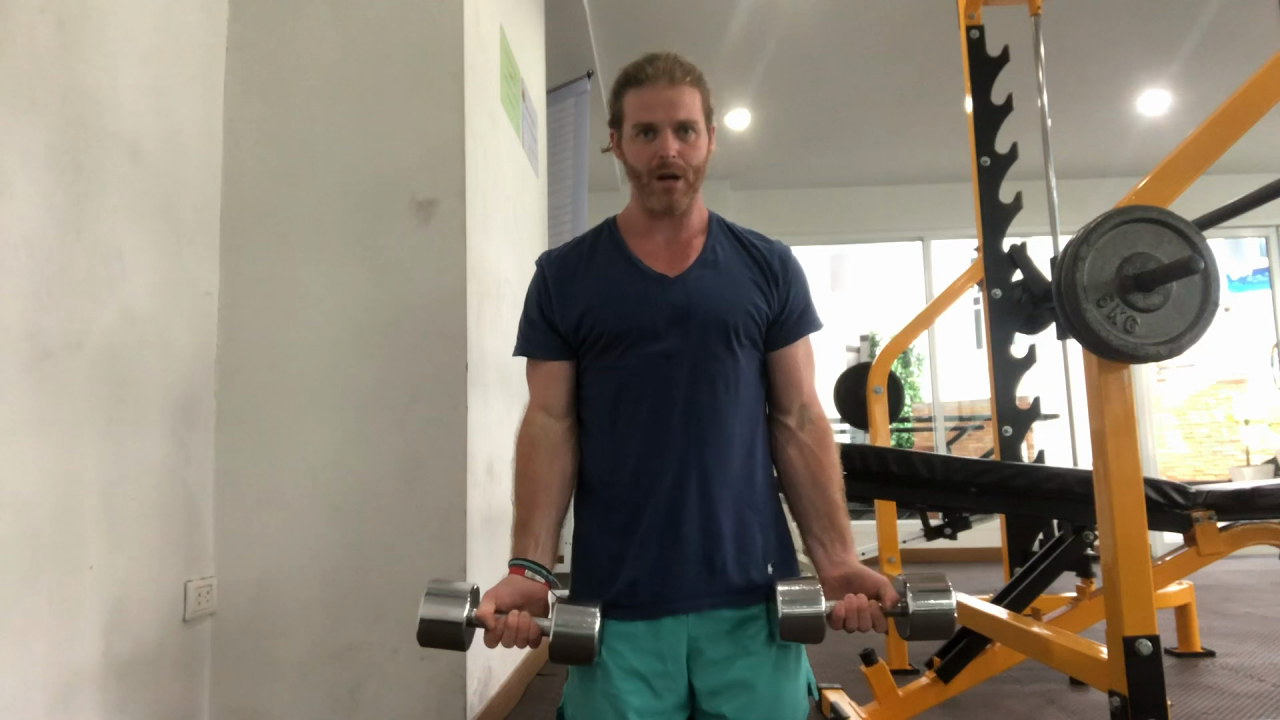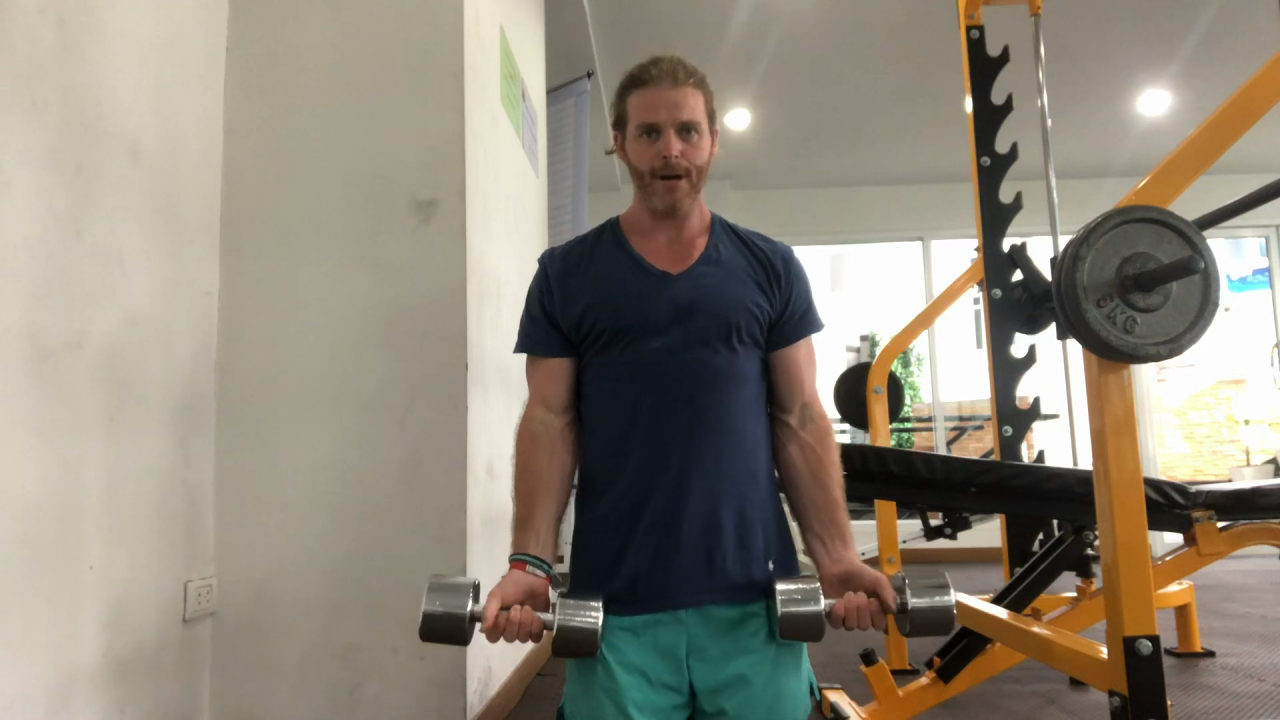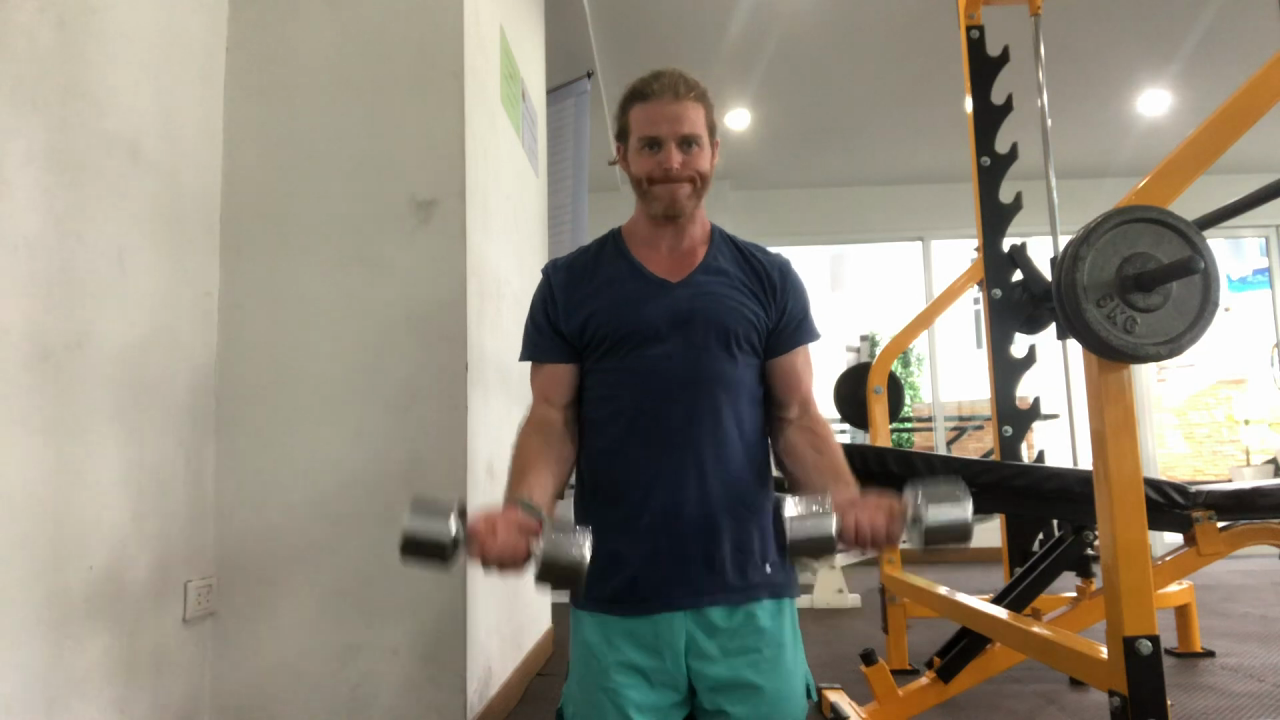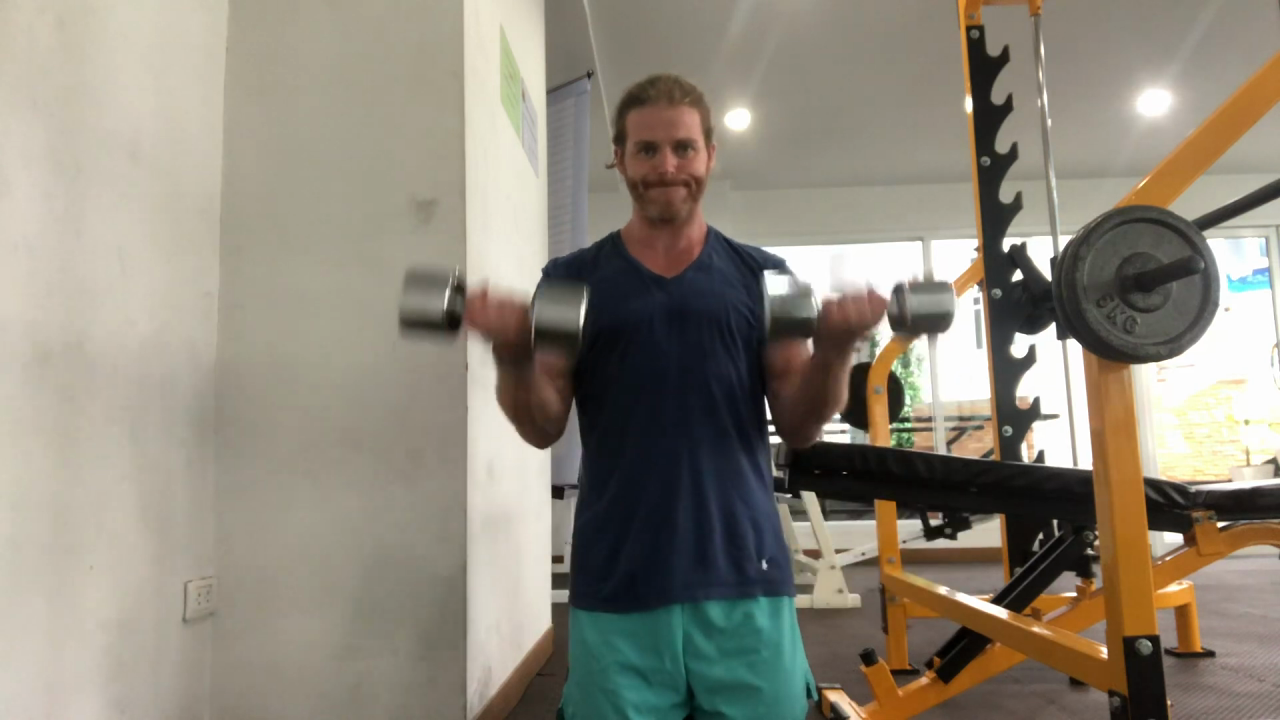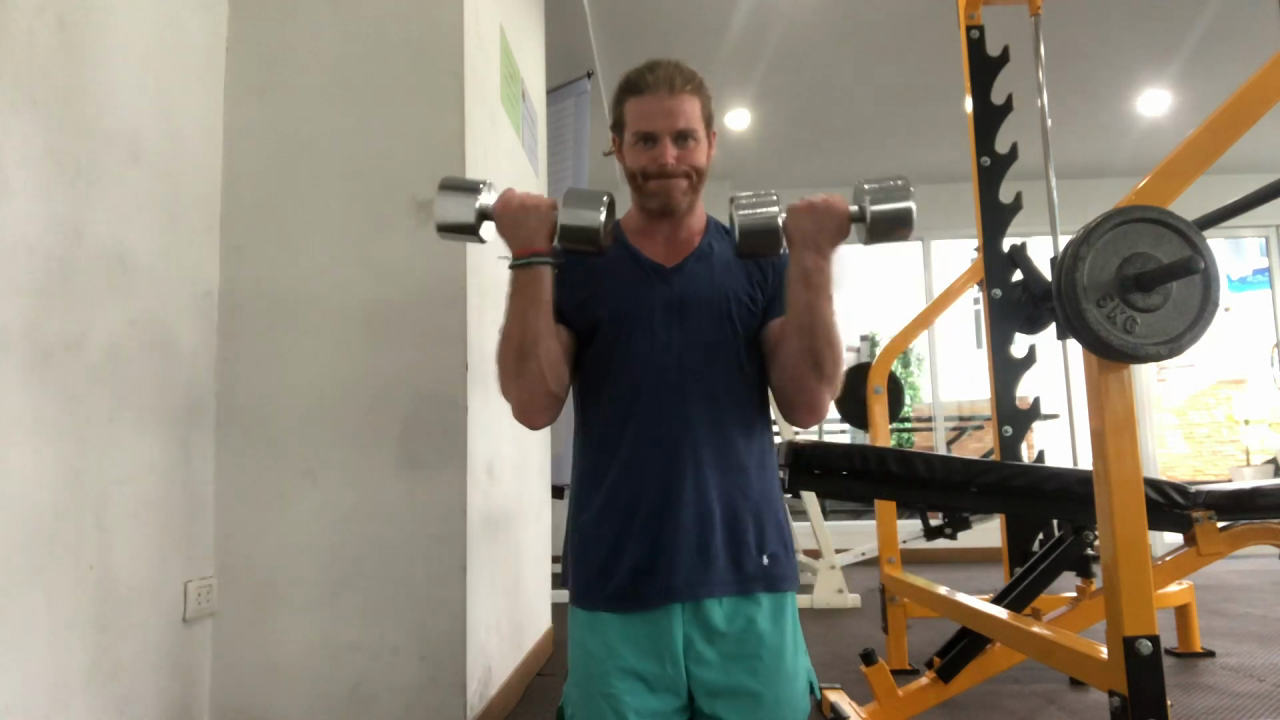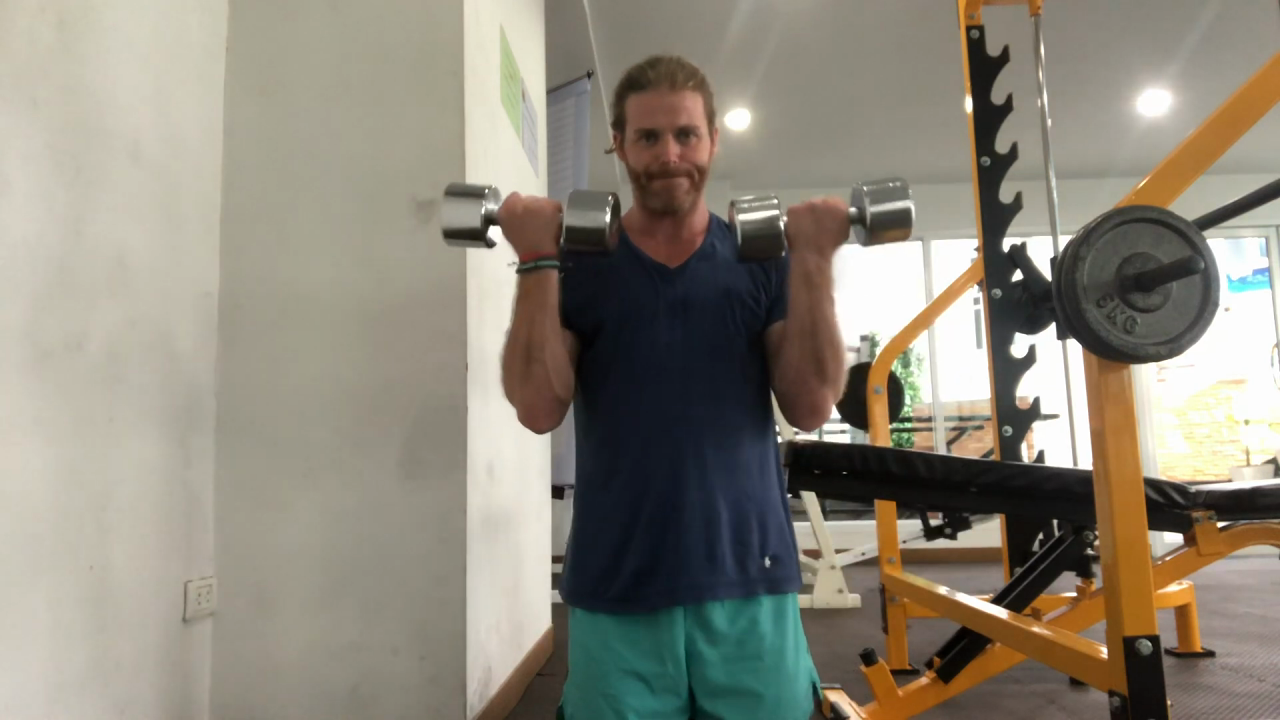
dt=0.3s
person 1, frame 1
left shoulder: (768, 267)
right shoulder: (563, 276)
left elbow: (797, 421)
right elbow: (550, 425)
left wrist: (836, 560)
right wrist: (529, 566)
left hip: (750, 590)
right hip: (617, 600)
person 1, frame 2
left shoulder: (769, 268)
right shoulder: (566, 273)
left elbow: (799, 419)
right elbow: (550, 421)
left wrist: (836, 556)
right wrist: (531, 560)
left hip: (749, 589)
right hip: (617, 596)
person 1, frame 3
left shoulder: (767, 278)
right shoulder: (570, 281)
left elbow: (797, 418)
right elbow: (552, 419)
left wrist: (843, 499)
right wrist: (524, 509)
left hip: (746, 586)
right hip: (617, 594)
person 1, frame 4
left shoulder: (761, 276)
right shoulder: (573, 279)
left elbow: (797, 422)
right elbow: (543, 424)
left wrist: (833, 349)
right wrist: (511, 355)
left hip: (744, 579)
right hip: (616, 587)
person 1, frame 5
left shoulder: (763, 263)
right shoulder: (573, 265)
left elbow: (807, 404)
right elbow: (533, 404)
left wrist: (811, 261)
right wrist: (530, 260)
left hip: (743, 572)
right hip: (617, 580)
person 1, frame 6
left shoulder: (766, 261)
right shoulder: (575, 265)
left elbow: (810, 406)
right elbow: (538, 407)
left wrist: (813, 262)
right wrist: (536, 263)
left hip: (746, 574)
right hip: (618, 582)
